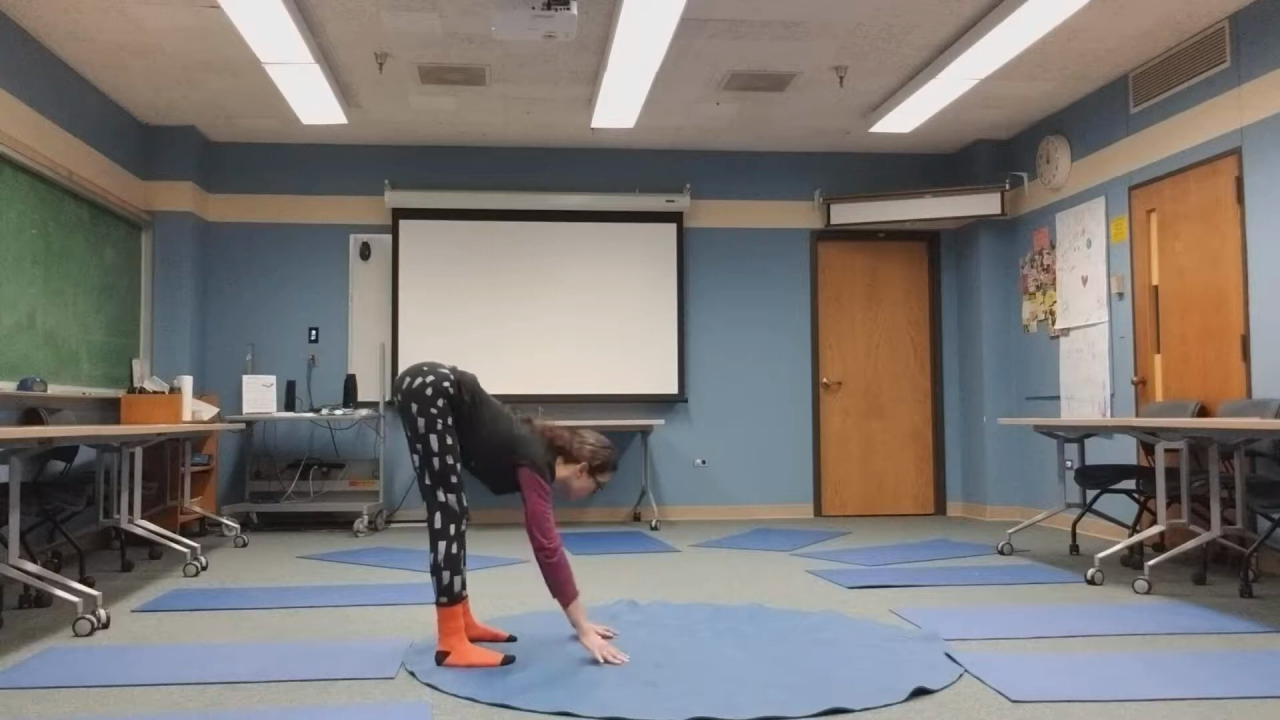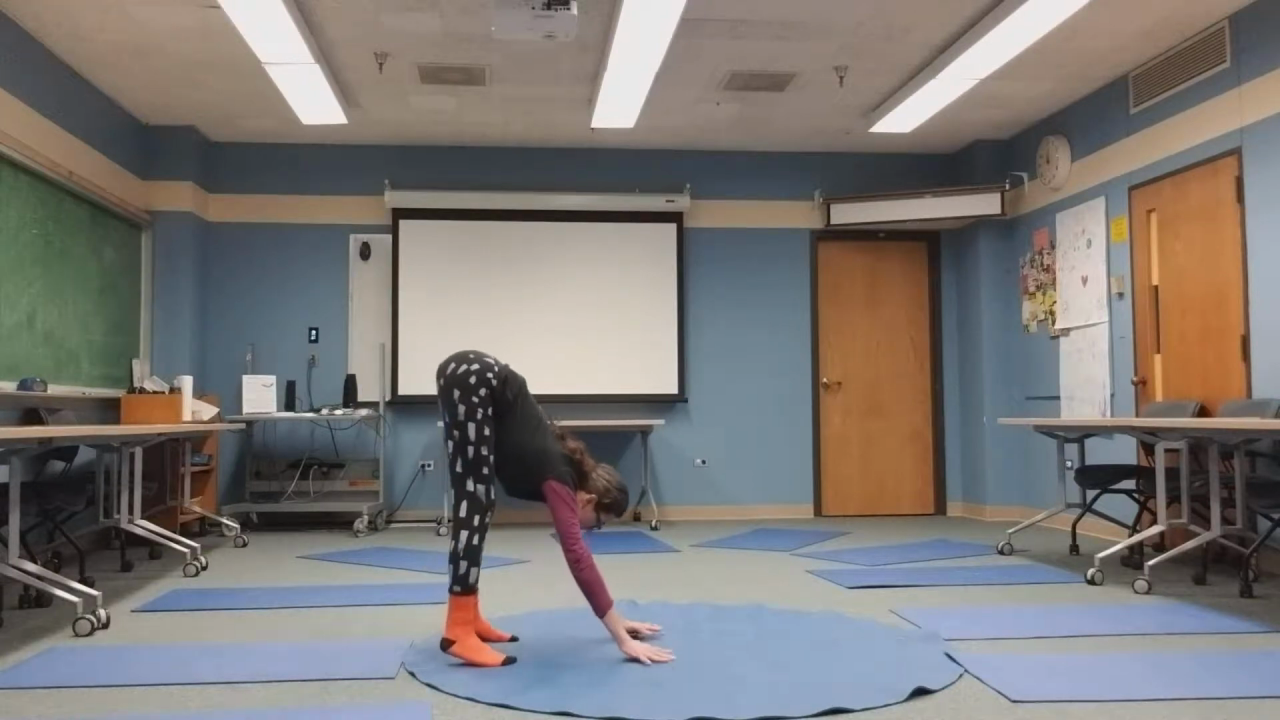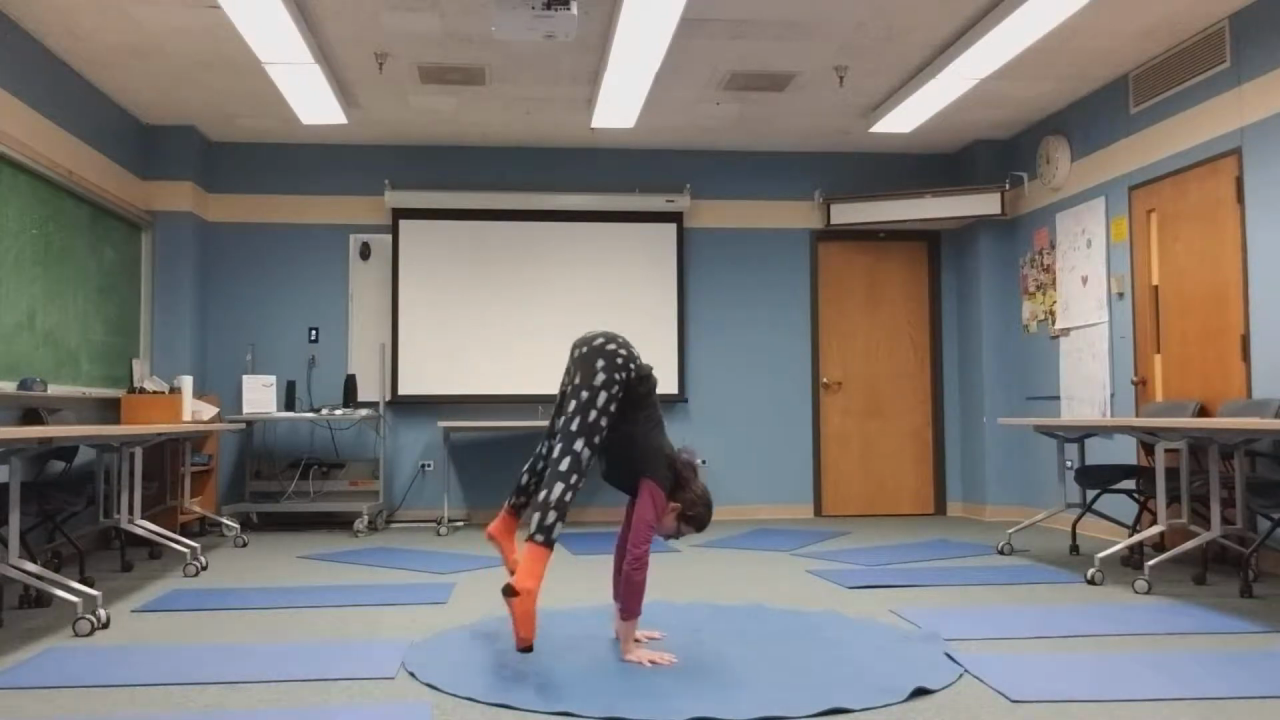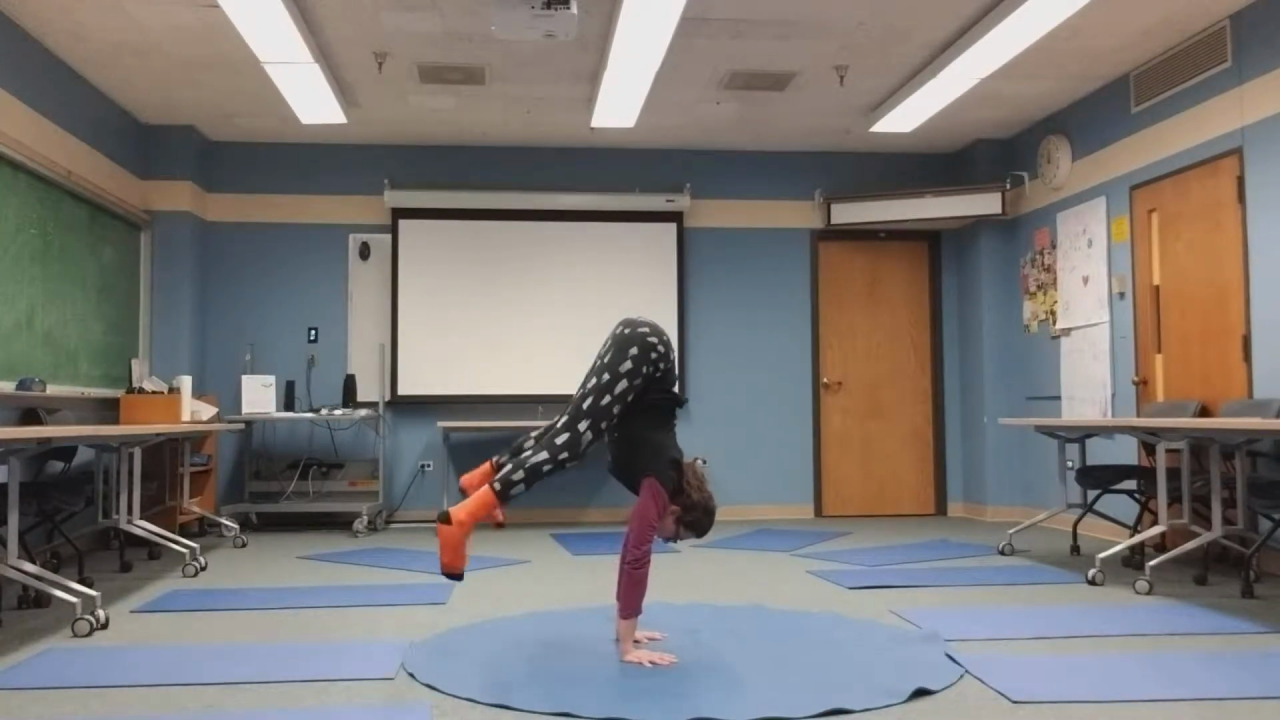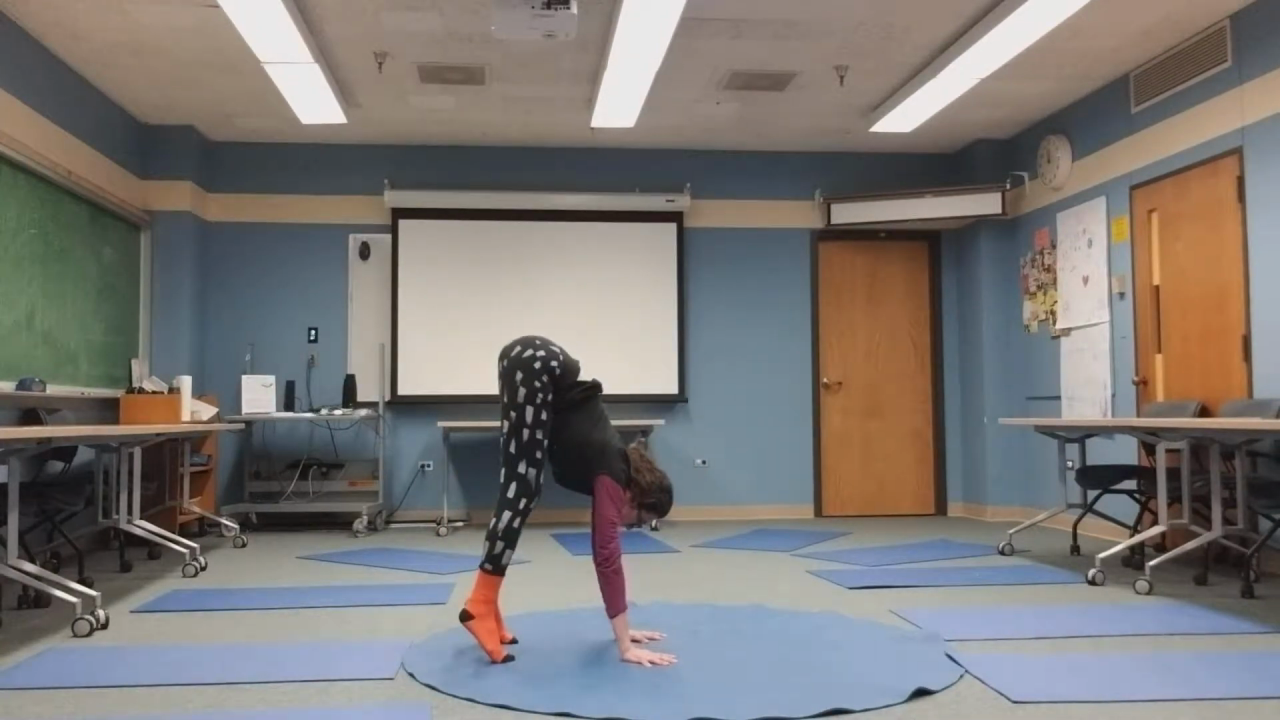
dt=1s
person 1, frame 1
left shoulder: (540, 456)
right shoulder: (536, 463)
left elbow: (546, 546)
right elbow: (548, 549)
left wrist: (579, 622)
right wrist: (584, 631)
left hip: (434, 391)
right hip: (428, 390)
left knee: (451, 513)
right knee: (448, 513)
left ankle: (462, 621)
right ankle: (452, 643)
person 1, frame 2
left shoulder: (564, 470)
right shoulder: (558, 478)
left elbow: (577, 554)
right elbow: (578, 558)
left wrist: (618, 624)
right wrist: (623, 639)
left hip: (476, 379)
right hip: (471, 378)
left knee: (477, 505)
right knee: (475, 505)
left ankle: (469, 618)
right ankle: (459, 630)
person 1, frame 3
left shoulder: (647, 479)
right shoulder: (658, 483)
left elbow: (626, 544)
right elbow: (635, 557)
left wrist: (623, 625)
right wrist: (627, 643)
left hip: (600, 357)
left knee: (558, 448)
right knee: (571, 462)
left ankle: (506, 524)
right ankle: (526, 584)
person 1, frame 4
left shoulder: (660, 477)
right shoulder: (661, 483)
left elbow: (632, 548)
right elbow: (636, 557)
left wrist: (625, 627)
right wrist: (628, 646)
left knee: (566, 435)
right knee: (567, 444)
left ankle: (488, 477)
right ankle: (463, 519)
person 1, frame 5
left shoulder: (606, 470)
right shoulder: (612, 475)
left elbow: (602, 548)
right elbow: (608, 555)
left wrist: (622, 631)
right wrist: (625, 646)
left knee: (521, 495)
right knee: (520, 495)
right ankle: (481, 607)
